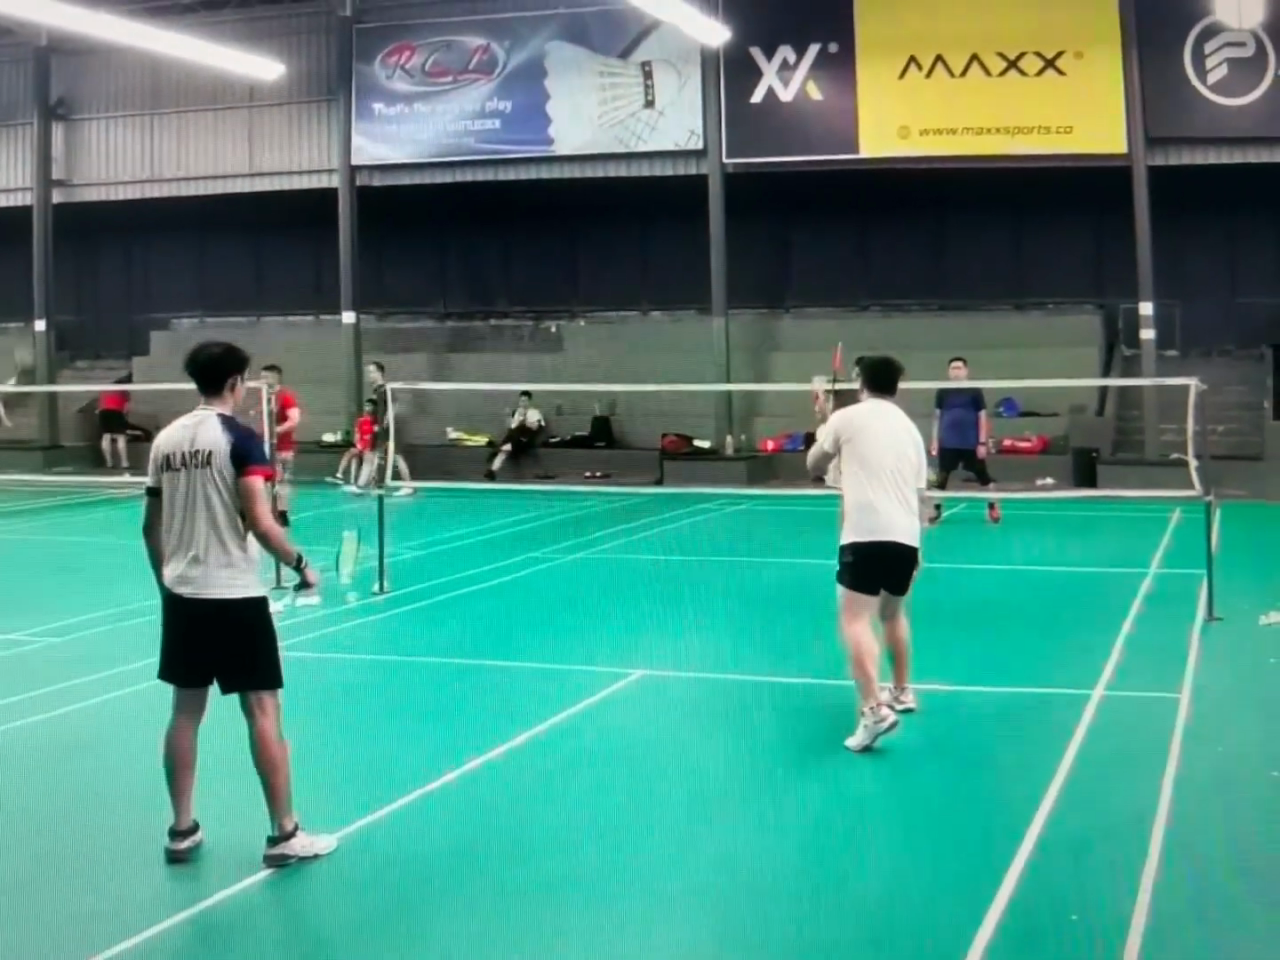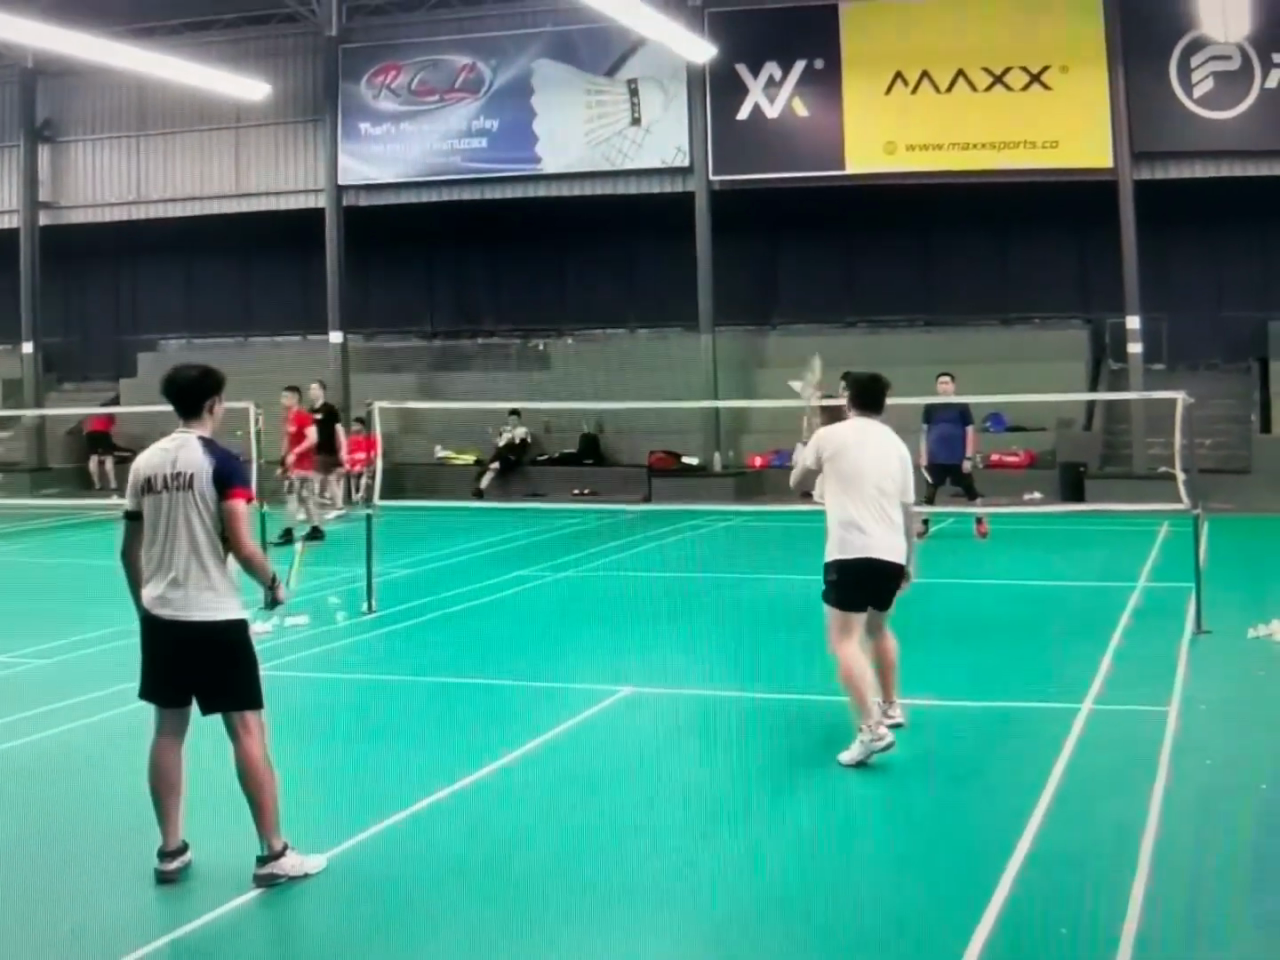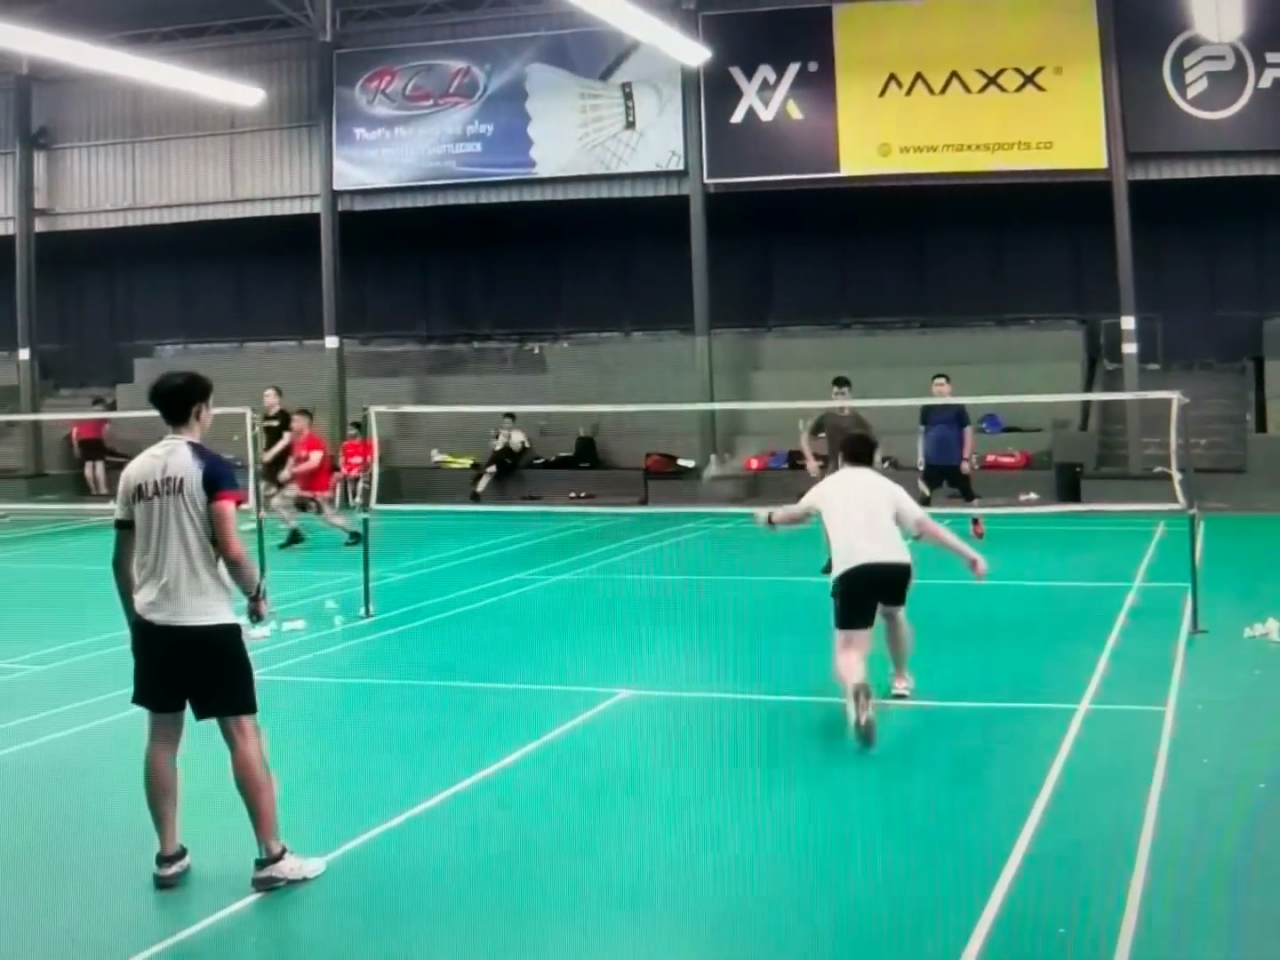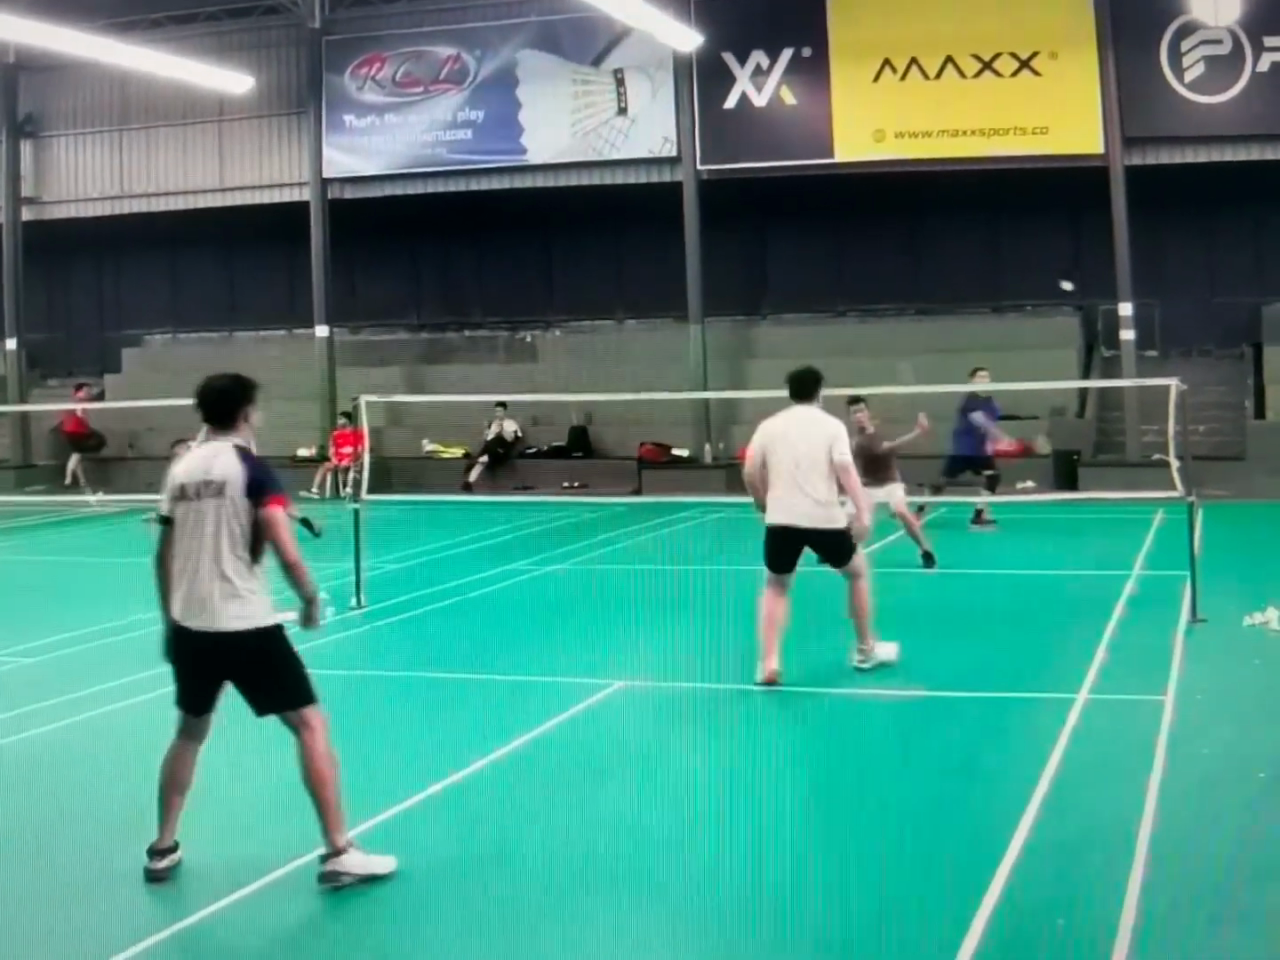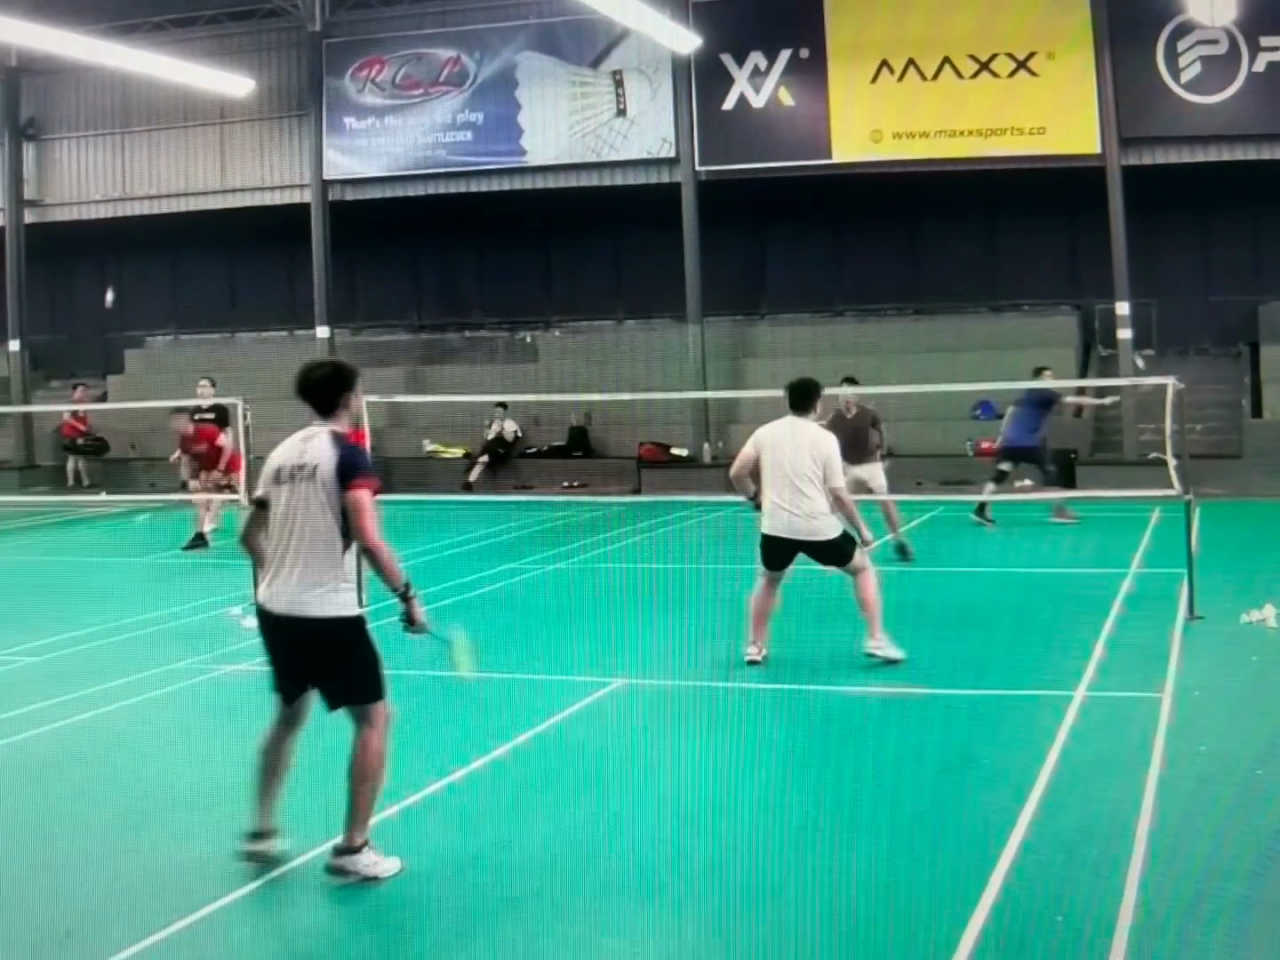
dt=0.5s
person 1, frame 1
left shoulder: (165, 439)
right shoulder: (239, 438)
left elbow: (151, 528)
right elbow: (261, 524)
right wrist: (301, 565)
left hip: (182, 595)
right hip: (235, 596)
left knee: (185, 711)
right knee: (262, 712)
left ankle: (182, 830)
right ankle: (284, 835)
person 1, frame 2
left shoulder: (144, 463)
right shoulder: (221, 461)
left elbow: (130, 551)
right elbow: (242, 547)
right wrist: (274, 583)
left hip: (162, 617)
right hip: (215, 618)
left knee: (168, 731)
right knee: (248, 731)
left ankle: (171, 850)
right ankle: (274, 854)
person 1, frame 3
left shoulder: (133, 471)
right shoulder: (210, 466)
left elbow: (121, 560)
right elbow: (231, 551)
left wrist: (135, 618)
right wrist: (256, 594)
left hip: (154, 623)
right hip: (208, 623)
left knee: (162, 736)
right knee: (244, 735)
left ankle: (169, 855)
right ankle: (272, 857)
person 1, frame 4
left shoulder: (181, 470)
right shoulder: (252, 469)
left elbow: (164, 558)
right elbow: (287, 553)
left wrist: (171, 621)
right wrist: (311, 600)
left hip: (191, 626)
right hip: (247, 625)
left knee: (190, 732)
right knee: (311, 727)
left ankle: (163, 848)
right ankle: (338, 852)
person 1, frame 5
left shoulder: (282, 452)
right shoulder: (347, 453)
left elbow: (250, 536)
right elbow: (369, 540)
right wrist: (408, 596)
left hip: (276, 610)
right hip: (328, 613)
left knee: (288, 715)
right knee: (373, 719)
left ankle: (261, 831)
right ankle: (352, 848)
person 2, frame 1
left shoulder: (847, 417)
right shoulder: (910, 427)
left elbow: (814, 466)
left wrist: (825, 438)
right wrist: (914, 548)
left hip: (866, 535)
right hip: (906, 538)
left knee: (854, 621)
right knee: (892, 613)
left ankle: (875, 710)
right ankle: (902, 692)
person 2, frame 2
left shoulder: (829, 436)
right shoulder: (897, 444)
left elbow: (798, 481)
right elbow: (907, 510)
left wrist: (809, 464)
right wrist: (907, 563)
left hip: (851, 555)
right hip: (892, 557)
left knee: (844, 642)
right knee: (879, 630)
left ankle: (873, 728)
right ankle: (890, 707)
person 2, frame 3
left shoulder: (828, 485)
right shoulder: (888, 486)
left elbow: (794, 514)
right elbow: (925, 526)
left wrist: (769, 517)
right wrist: (971, 554)
left hip: (853, 569)
right hip: (895, 564)
left knee: (848, 654)
right knee: (893, 613)
left ankle: (856, 687)
right ankle: (901, 679)
person 2, frame 4
left shoulder: (768, 426)
right shoulder: (832, 425)
left elbow: (751, 476)
right elbow: (845, 470)
left wrist: (766, 507)
right wrist: (863, 512)
left hip: (782, 521)
right hip: (826, 520)
left knee: (775, 590)
right knee: (858, 574)
left ankle: (769, 662)
right ankle: (866, 650)
person 2, frame 5
left shoulder: (765, 433)
right shoulder: (825, 438)
left elbow: (737, 473)
right elbow: (838, 493)
left wrist: (756, 497)
right wrist: (862, 528)
left hip: (776, 528)
right hip: (820, 528)
left knee: (768, 581)
right knee: (863, 568)
left ankle: (755, 646)
right ankle: (877, 639)
